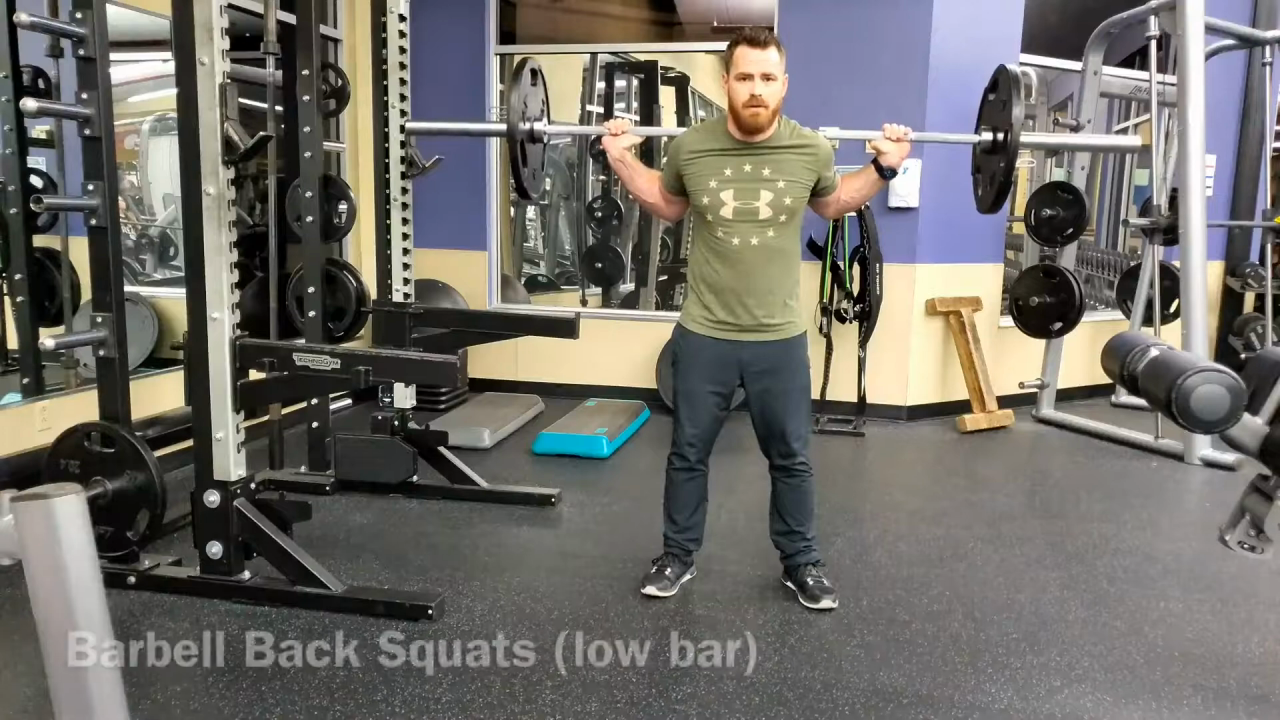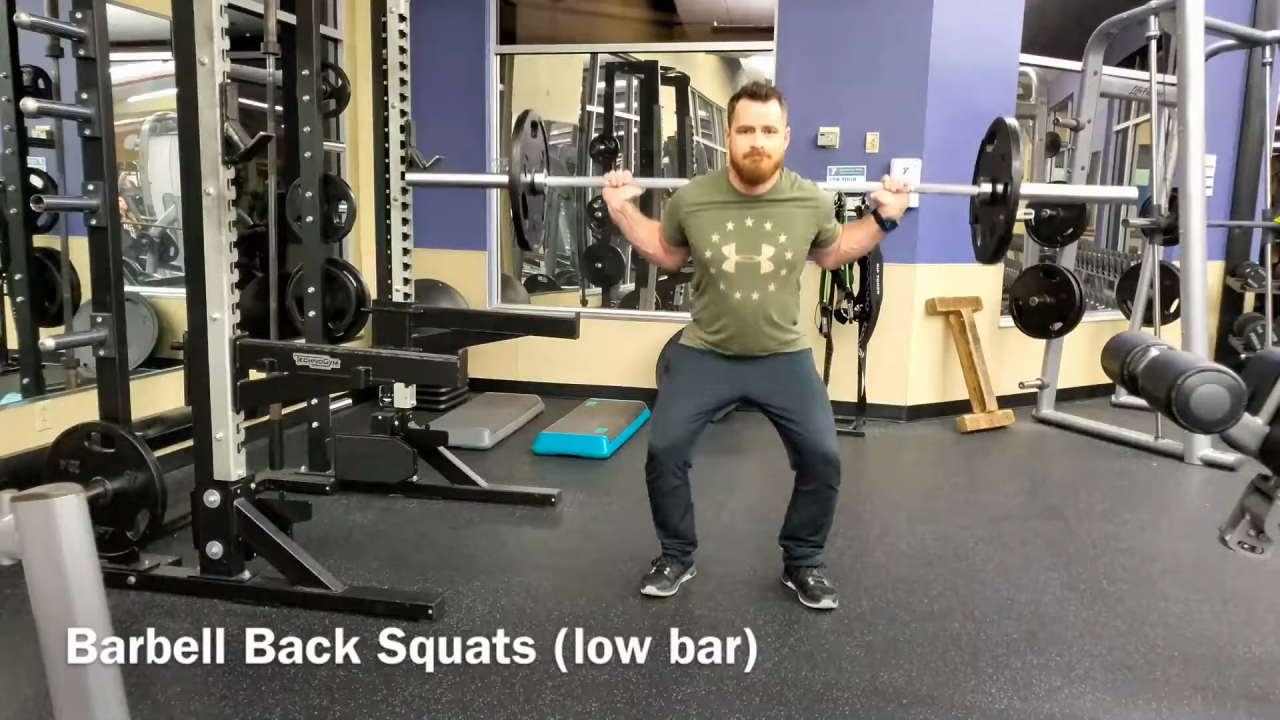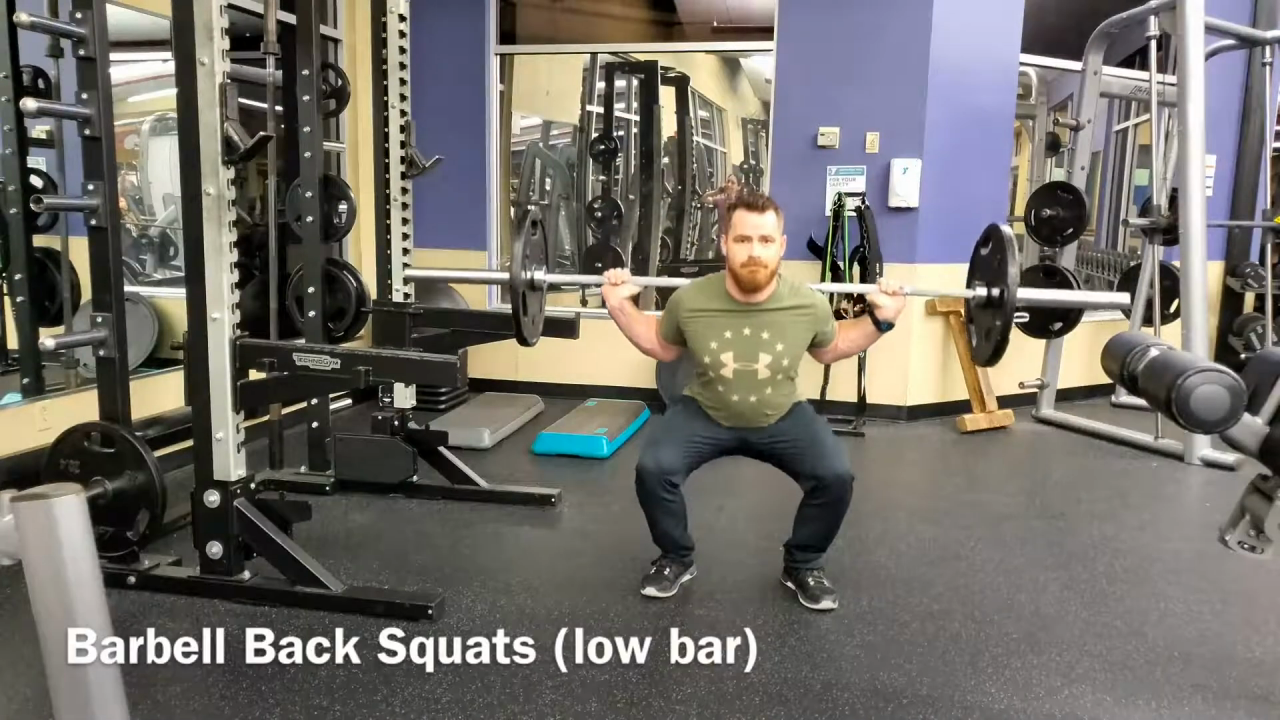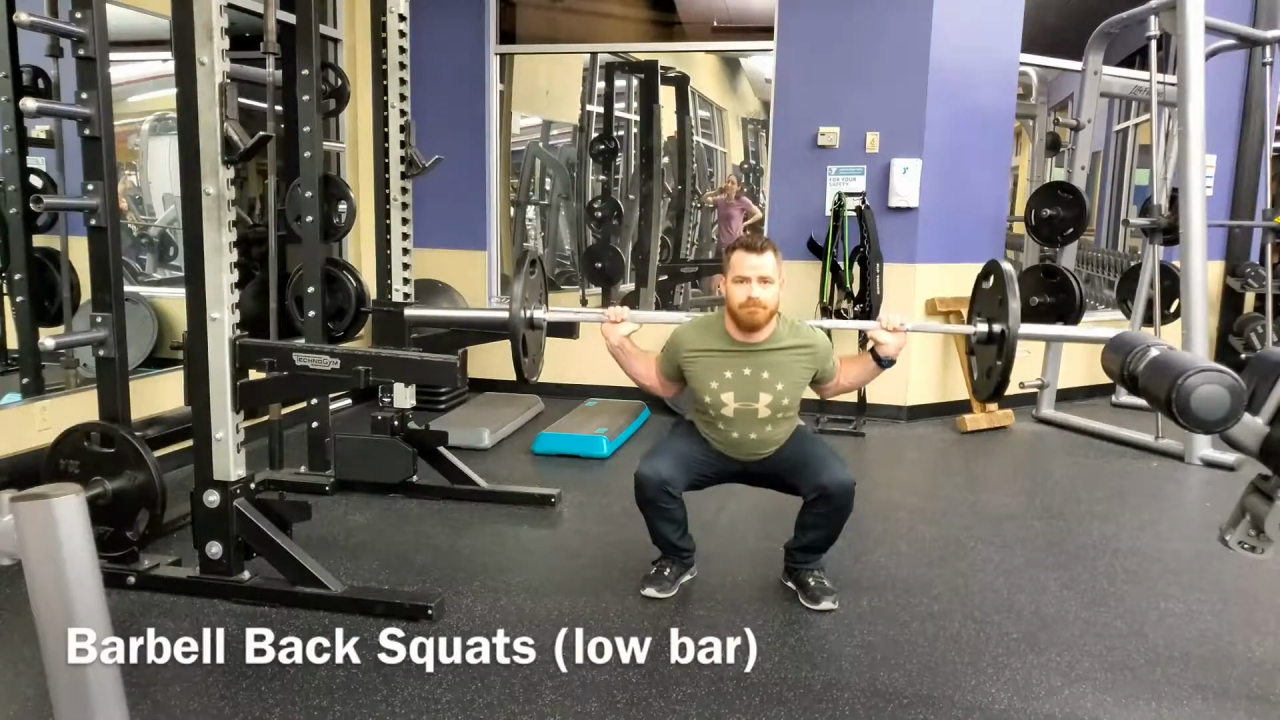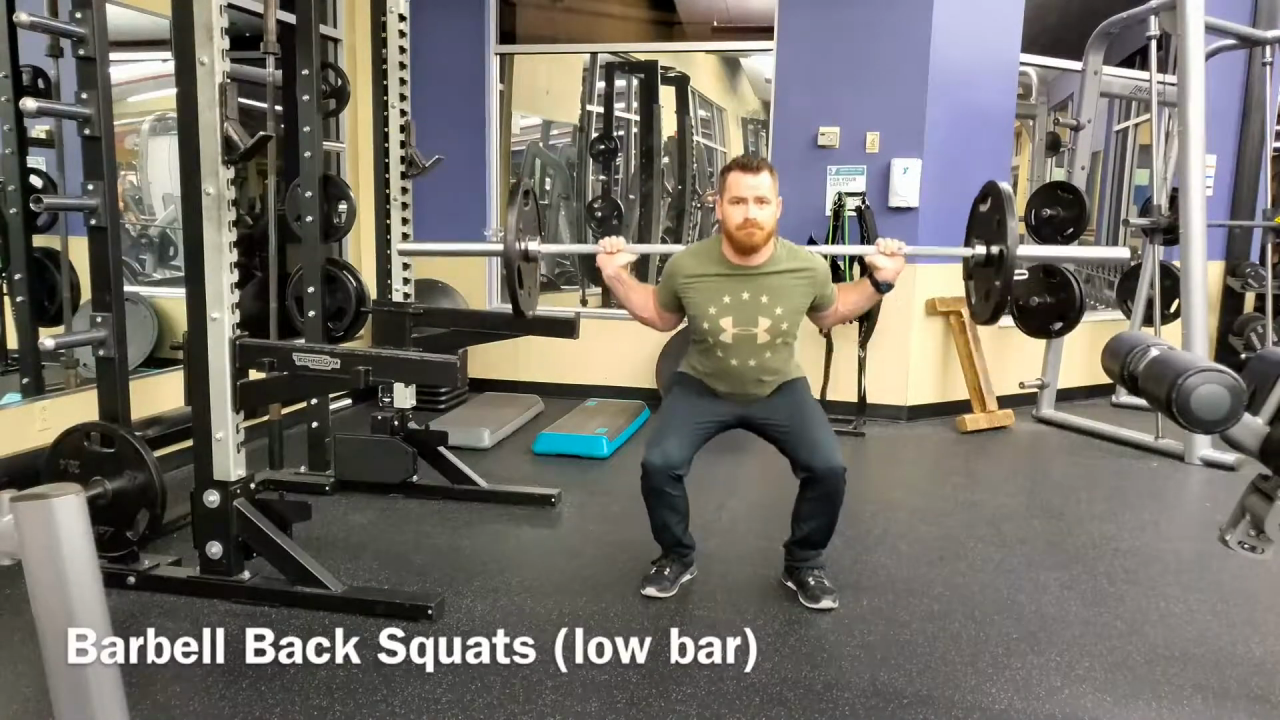
dt=0.7s
person 1, frame 1
left shoulder: (811, 150)
right shoulder: (689, 148)
left elbow: (832, 204)
right elbow: (668, 205)
left wrist: (882, 169)
right wrist: (622, 161)
left hip: (779, 336)
right hip: (704, 333)
left knee: (790, 457)
right knee: (688, 451)
left ankle: (801, 563)
right ankle: (677, 556)
person 1, frame 2
left shoulder: (812, 201)
right shoulder: (691, 199)
left elbow: (832, 253)
right elbow: (667, 254)
left wrist: (882, 219)
right wrist: (622, 210)
left hip: (783, 355)
right hip: (705, 352)
left knee: (821, 458)
right knee: (665, 451)
left ankle: (803, 564)
right ankle: (676, 557)
person 1, frame 3
left shoulder: (809, 305)
right shoulder: (689, 301)
left elbow: (831, 348)
right elbow: (663, 347)
left wrist: (879, 320)
right wrist: (620, 307)
left hip: (782, 418)
right hip: (704, 415)
left knee: (836, 476)
right knee: (653, 469)
left ankle: (802, 566)
right ankle: (676, 559)
person 1, frame 4
left shoulder: (810, 344)
right shoulder: (689, 340)
left elbow: (833, 383)
right elbow: (662, 384)
left wrist: (881, 356)
right wrist: (619, 344)
left hip: (782, 447)
right hip: (705, 443)
left knee: (838, 485)
right knee: (652, 477)
left ankle: (803, 566)
right ankle: (676, 559)
person 1, frame 5
left shoulder: (808, 268)
right shoulder: (686, 267)
left elbow: (829, 313)
right elbow: (662, 317)
left wrist: (879, 282)
right wrist: (616, 277)
left hip: (779, 388)
right hip: (701, 387)
left knee: (828, 468)
right knee: (660, 464)
left ankle: (803, 566)
right ankle: (676, 559)
